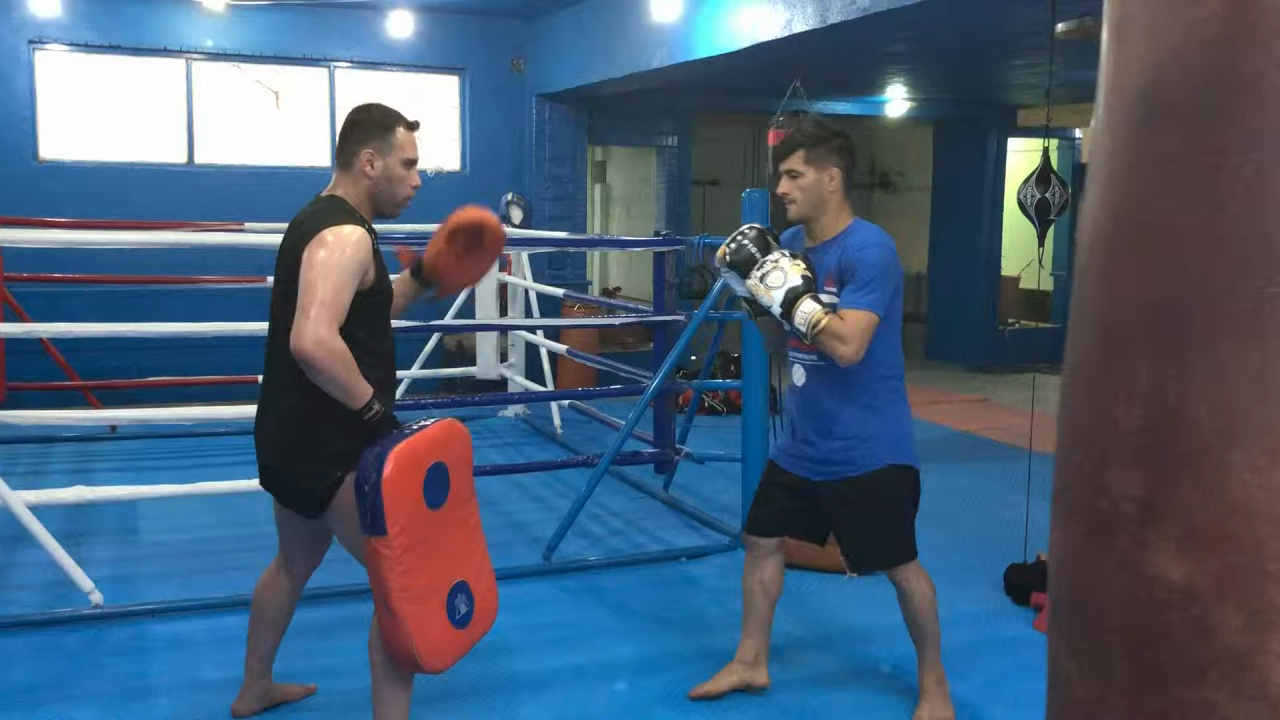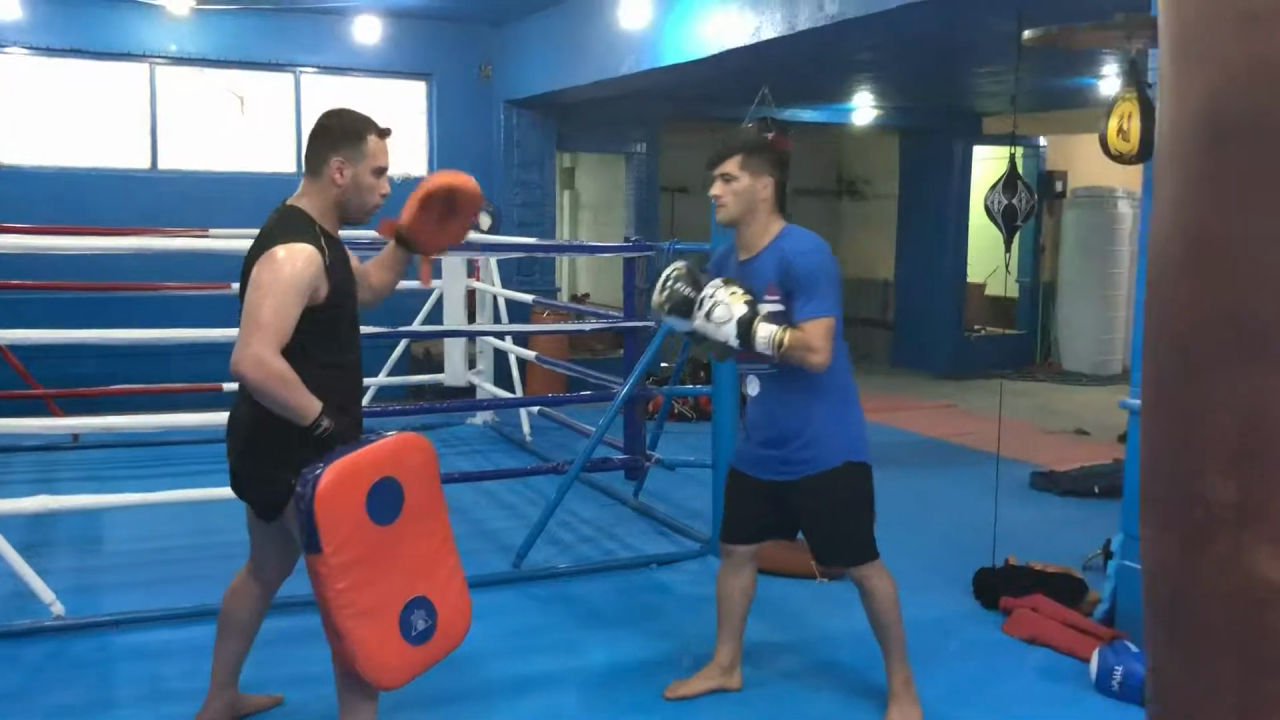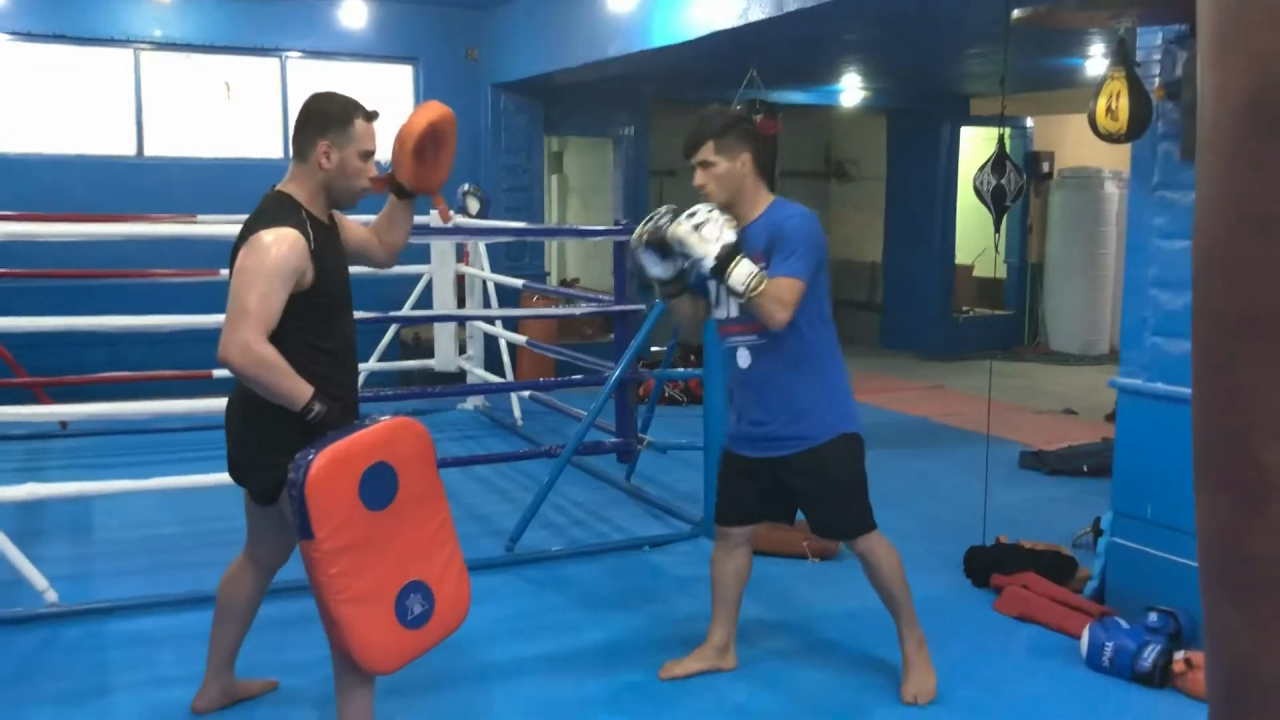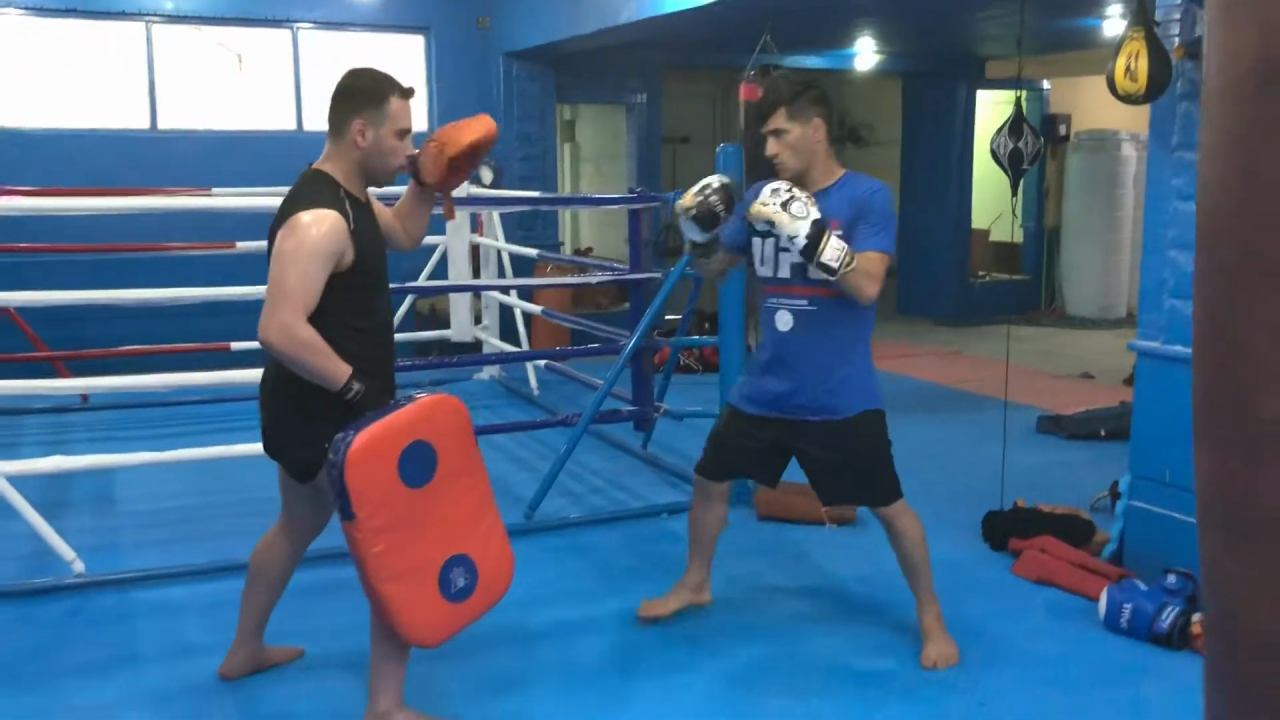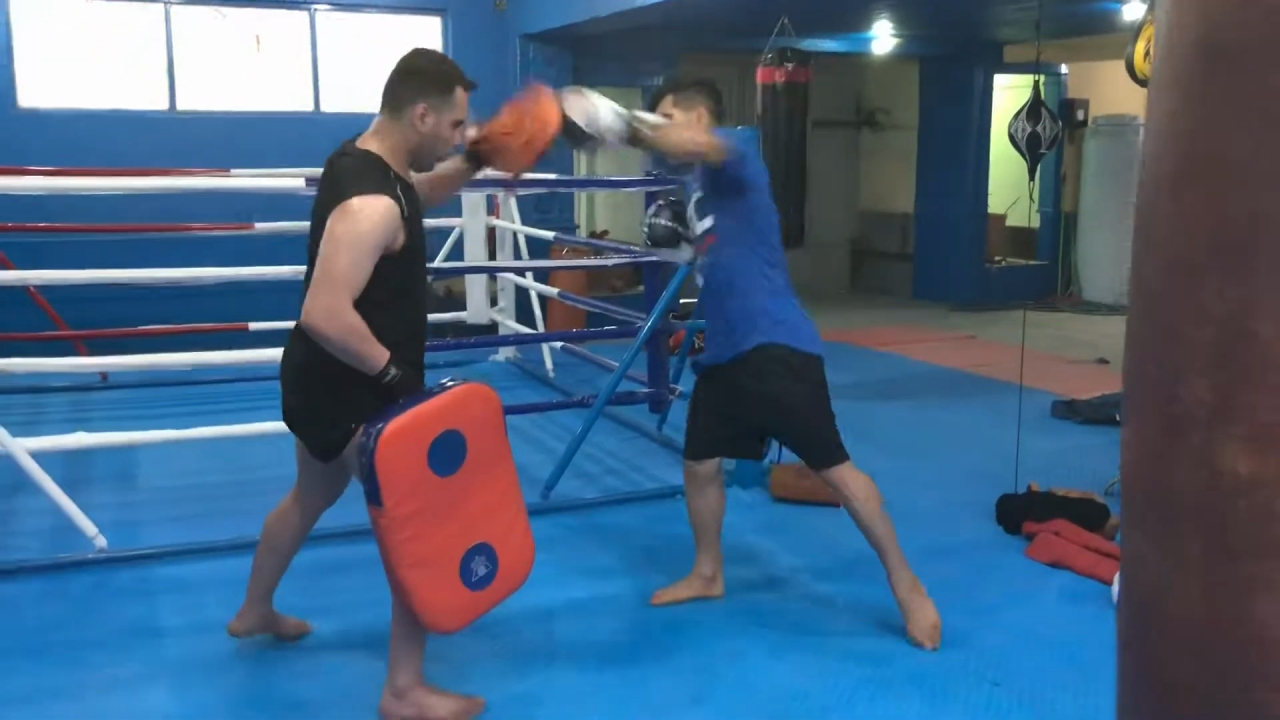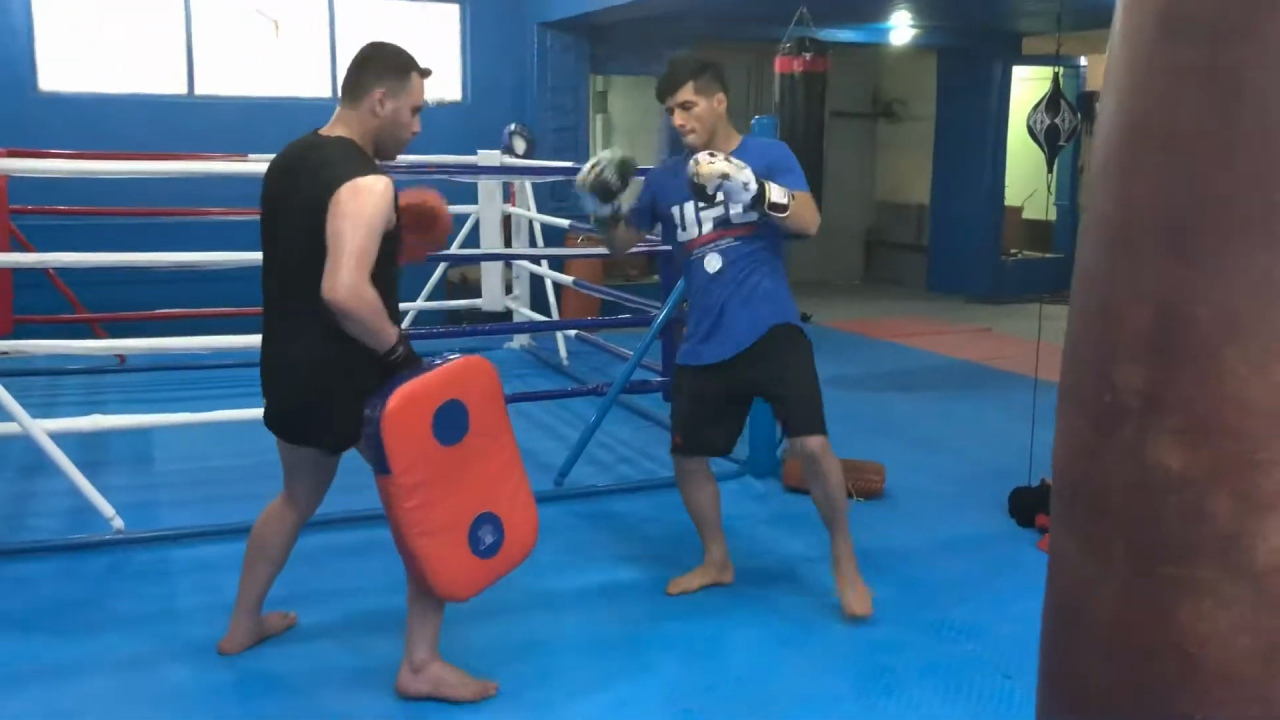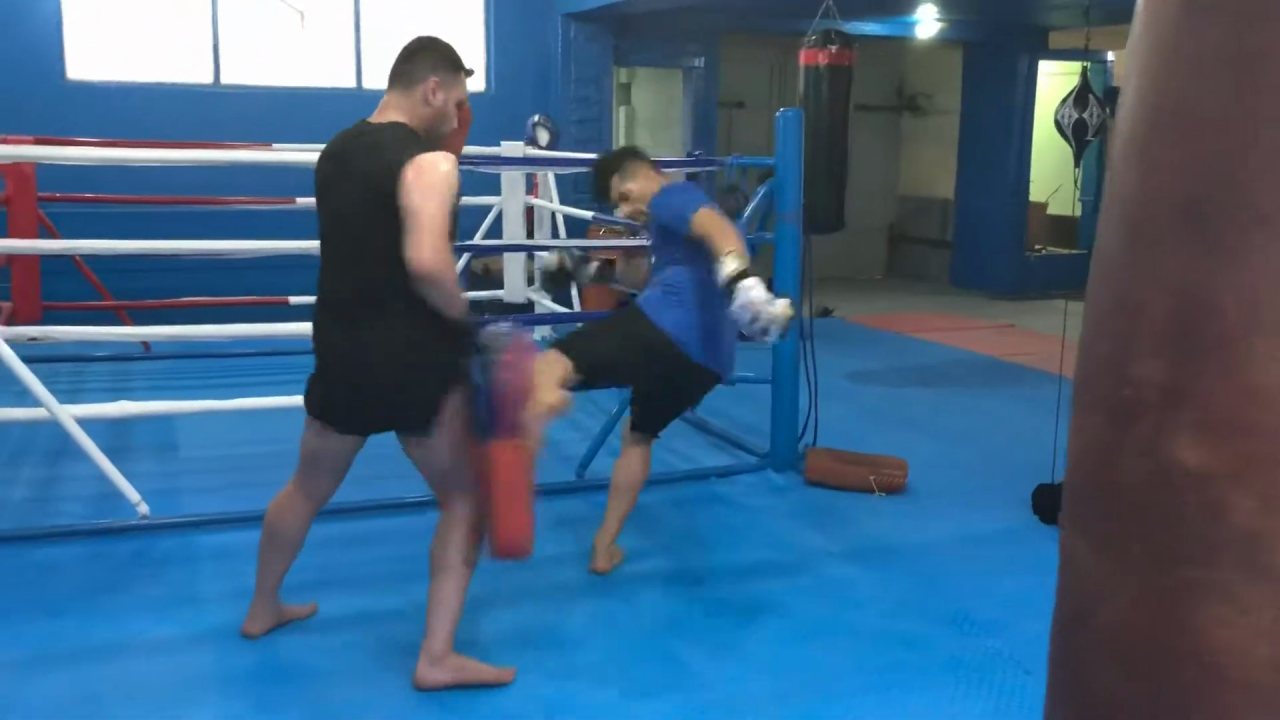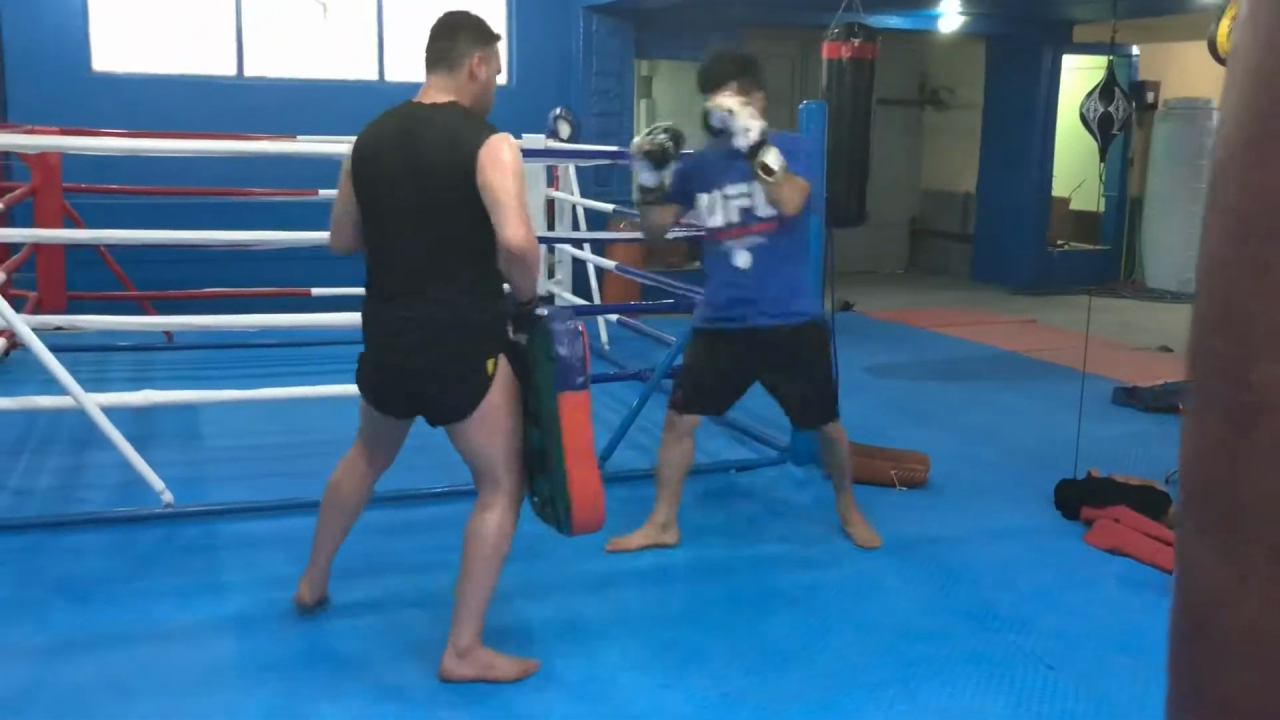
dt=0.4s
person 1, frame 1
left shoulder: (320, 220)
right shoulder: (345, 235)
right elbow: (314, 341)
left wrist: (421, 275)
right wrist: (375, 410)
left hip: (291, 433)
right hip: (327, 443)
left knee: (294, 561)
person 1, frame 2
left shoulder: (313, 235)
right shoulder: (295, 250)
left elbow: (364, 289)
right elbow: (253, 360)
left wrist: (409, 241)
right wrist: (327, 423)
left hip: (276, 446)
right hip: (294, 452)
left knee: (266, 570)
person 1, frame 3
left shoulder: (317, 219)
right shoulder: (280, 238)
left elbow: (382, 250)
right elbow: (240, 348)
left wrist: (406, 189)
right wrist: (318, 407)
left hip: (281, 433)
right hip: (291, 437)
left knee: (263, 554)
person 1, frame 4
left shoulder: (349, 195)
right shoulder: (320, 218)
left elbow: (405, 234)
right elbow: (280, 330)
left wrist: (431, 181)
right wrist: (358, 388)
left hip: (312, 408)
right hip: (329, 413)
left knee: (297, 526)
left ankle: (244, 650)
person 1, frame 5
left shoulder: (369, 161)
right shoulder: (370, 201)
left elbow: (425, 190)
right elbow: (322, 314)
left wrist: (472, 160)
right wrist: (392, 373)
left hip: (322, 382)
right hip: (353, 394)
left knee: (310, 497)
left ankle: (255, 611)
person 1, frame 6
left shoulder: (290, 160)
right shoulder: (366, 183)
right elbow: (344, 292)
right wrist: (398, 350)
left hip: (287, 367)
right hip: (346, 372)
left knee: (298, 498)
left ankle: (243, 624)
right ankle: (421, 667)
person 1, frame 7
left shoulder: (337, 151)
right shoulder: (431, 161)
right elbow: (426, 261)
right wrist: (461, 321)
left hip: (339, 354)
right hip: (412, 362)
left knee: (308, 486)
right knee: (465, 494)
left ankle: (262, 609)
right ankle: (438, 656)
person 1, frame 8
left shoulder: (370, 138)
right shoulder: (489, 144)
left elbow: (342, 242)
right elbow: (517, 241)
right wrist: (527, 299)
left hip: (387, 337)
right hip: (463, 342)
left knee: (367, 457)
right knee: (501, 486)
left ankle: (313, 581)
right ankle: (464, 650)
person 2, frame 1
left shoulder: (870, 250)
right shoulder: (790, 242)
left elbow: (847, 346)
left wrist: (788, 293)
right wrist: (751, 289)
left hip: (869, 450)
right hip: (803, 443)
left knee: (900, 565)
right knee: (761, 541)
right ankle: (750, 662)
person 2, frame 2
left shoulder: (804, 254)
right shoulder: (724, 260)
left elbow: (816, 353)
left wrist: (743, 322)
right wrist: (691, 321)
left hip: (826, 448)
right hip: (760, 447)
left knee: (860, 564)
right knee: (736, 550)
right ankle: (725, 664)
person 2, frame 3
left shoulder: (794, 224)
right shoulder: (712, 231)
left elbow: (776, 311)
right elbow: (690, 319)
left wrist: (721, 253)
right wrist: (663, 270)
left hip: (817, 423)
right hip: (751, 425)
left knee: (859, 535)
right knee: (730, 531)
left ankle: (914, 648)
right ankle: (720, 644)
person 2, frame 4
left shoulder: (868, 197)
right shoulder: (763, 198)
left elbow: (867, 287)
right elbow: (712, 269)
left wrist: (807, 230)
right wrist: (699, 230)
left hip: (840, 397)
right hip: (765, 387)
left knee: (888, 505)
right knee: (710, 481)
left ankle: (930, 617)
right ankle: (694, 584)
person 2, frame 5
left shoulder: (734, 152)
right shoulder: (706, 187)
left elbow: (691, 145)
left wrist: (624, 124)
left hip: (774, 344)
right hip: (725, 351)
left knee: (833, 469)
right knee: (699, 465)
left ankle: (906, 585)
right ankle: (707, 573)
person 2, frame 6
left shoulder: (768, 154)
right shoulder: (665, 179)
left elbow: (808, 222)
right elbow: (620, 244)
left wrist: (744, 183)
right wrist: (601, 203)
left hip: (770, 330)
right hip: (703, 346)
left knee: (812, 445)
right knee: (688, 458)
left ankle: (845, 564)
right ankle: (716, 560)
person 2, frame 7
left shoulder: (673, 198)
right shoulder: (678, 216)
left elbow: (722, 232)
left wrist: (744, 283)
right wrist: (596, 275)
left hip: (664, 327)
right hip: (704, 352)
left knee: (549, 364)
right knee: (637, 437)
left ankle: (540, 406)
right ankle: (605, 545)
person 2, frame 8
left shoulder: (765, 149)
right shoulder: (695, 162)
left elbow: (790, 202)
right elbow: (655, 228)
left wrist: (753, 139)
right wrist: (648, 178)
left hip: (789, 320)
right hip: (722, 320)
left knee: (825, 424)
right knee: (680, 420)
left ankle: (848, 507)
right ankle: (662, 523)
